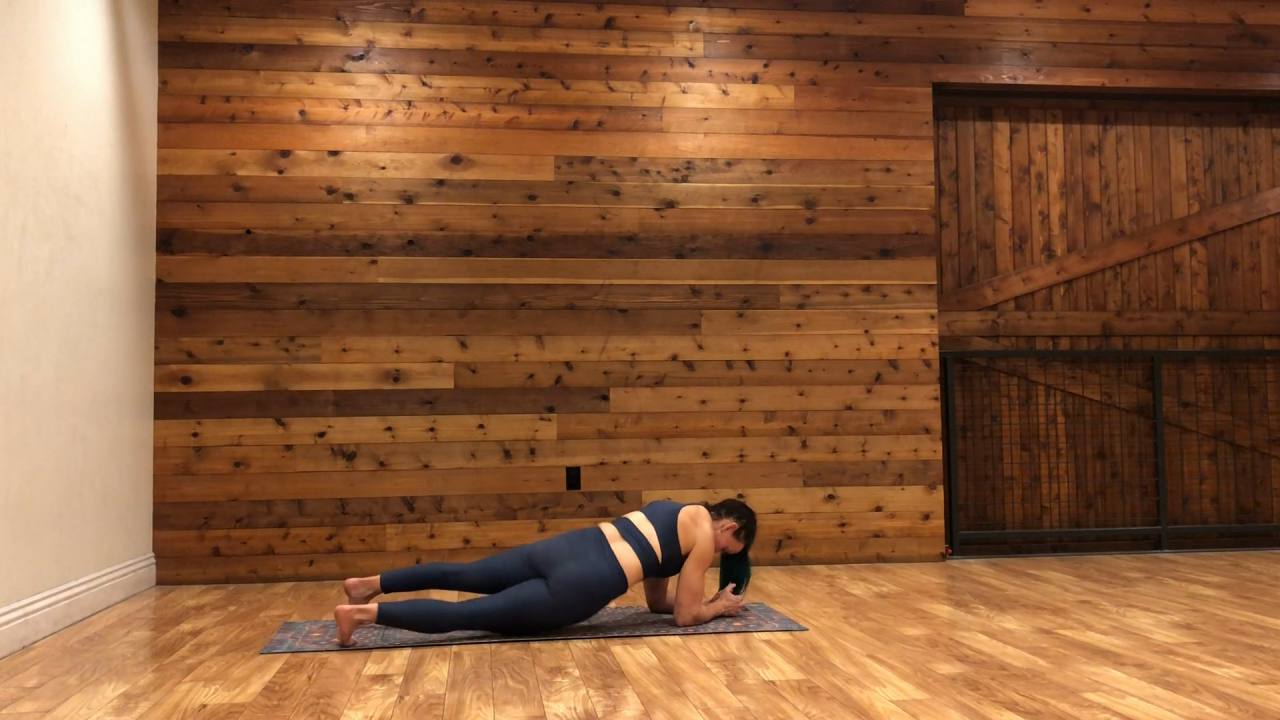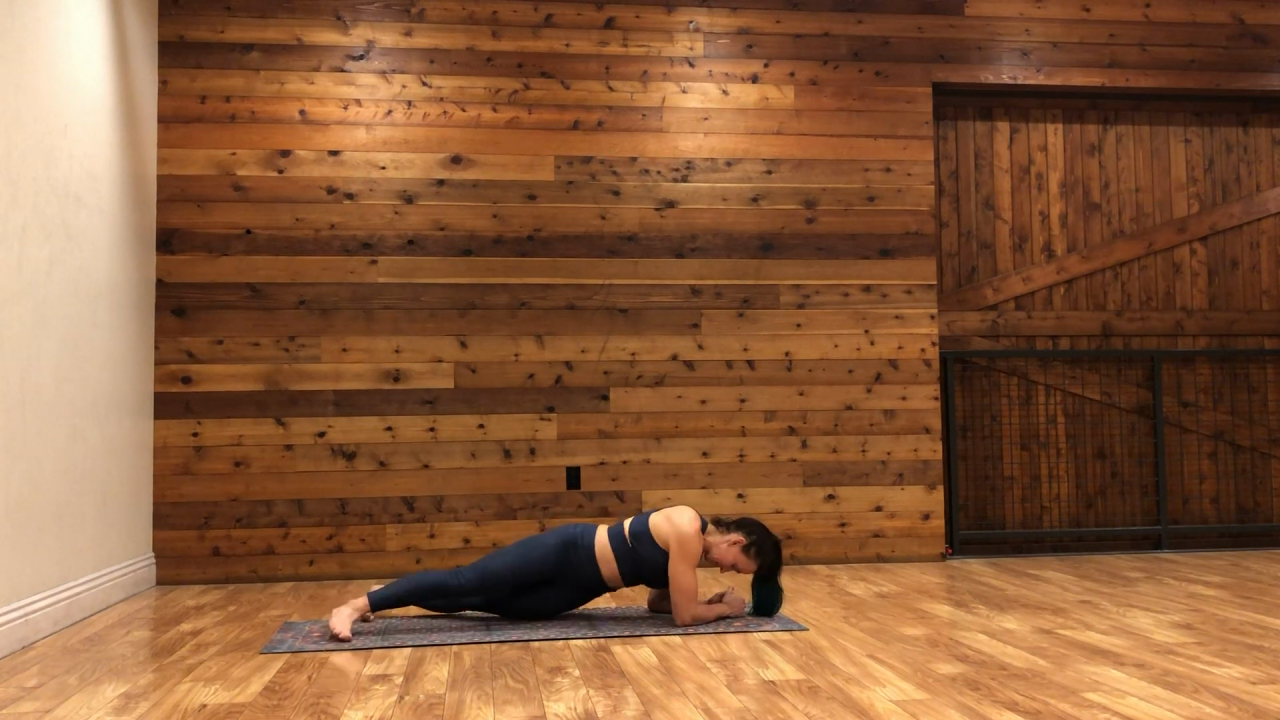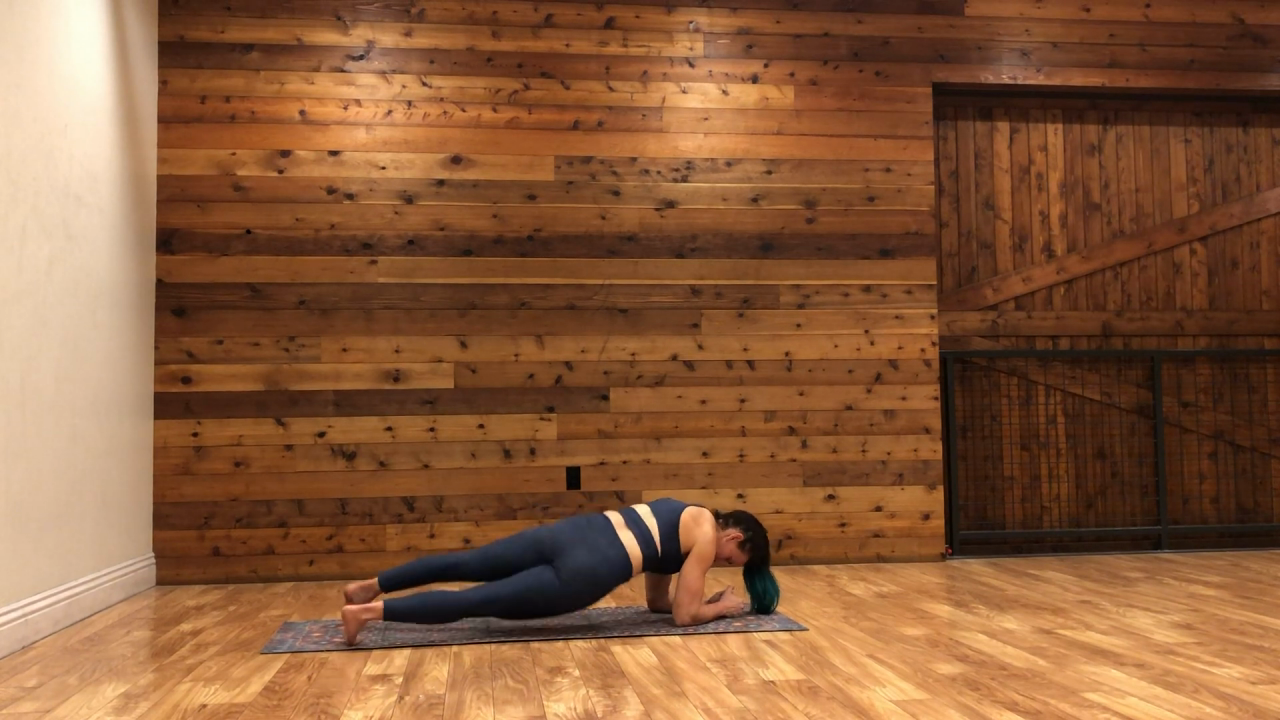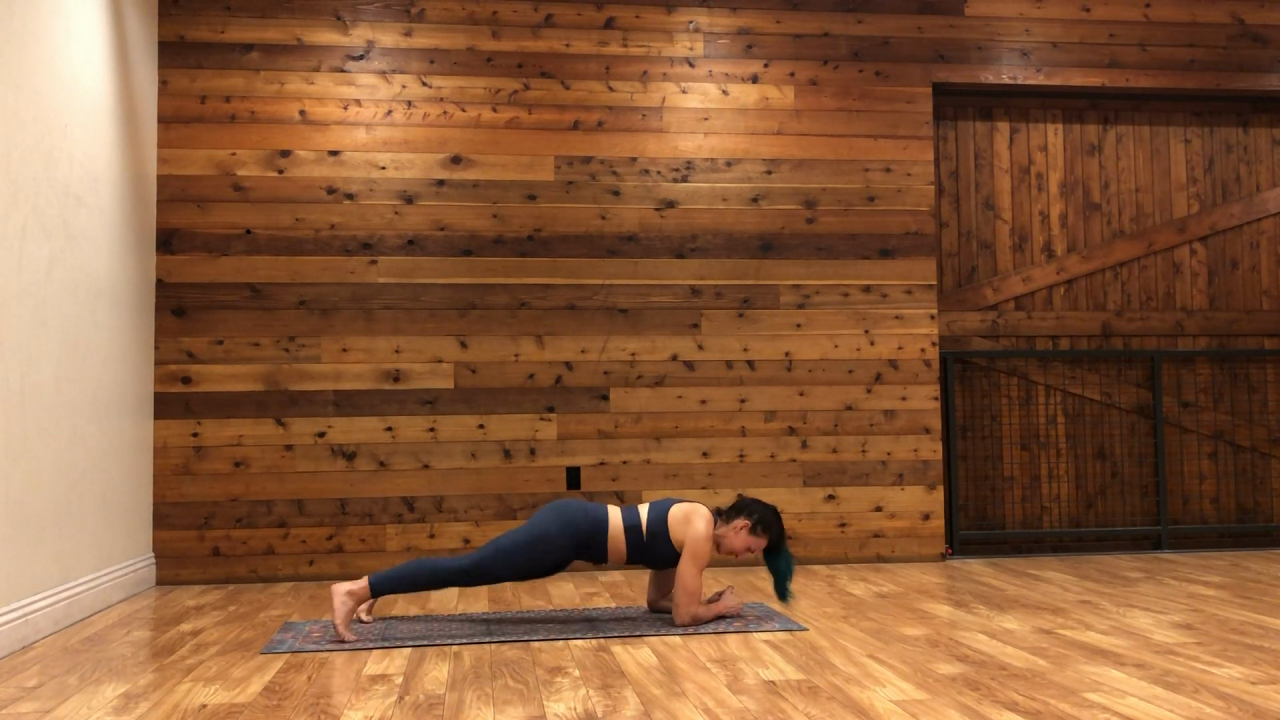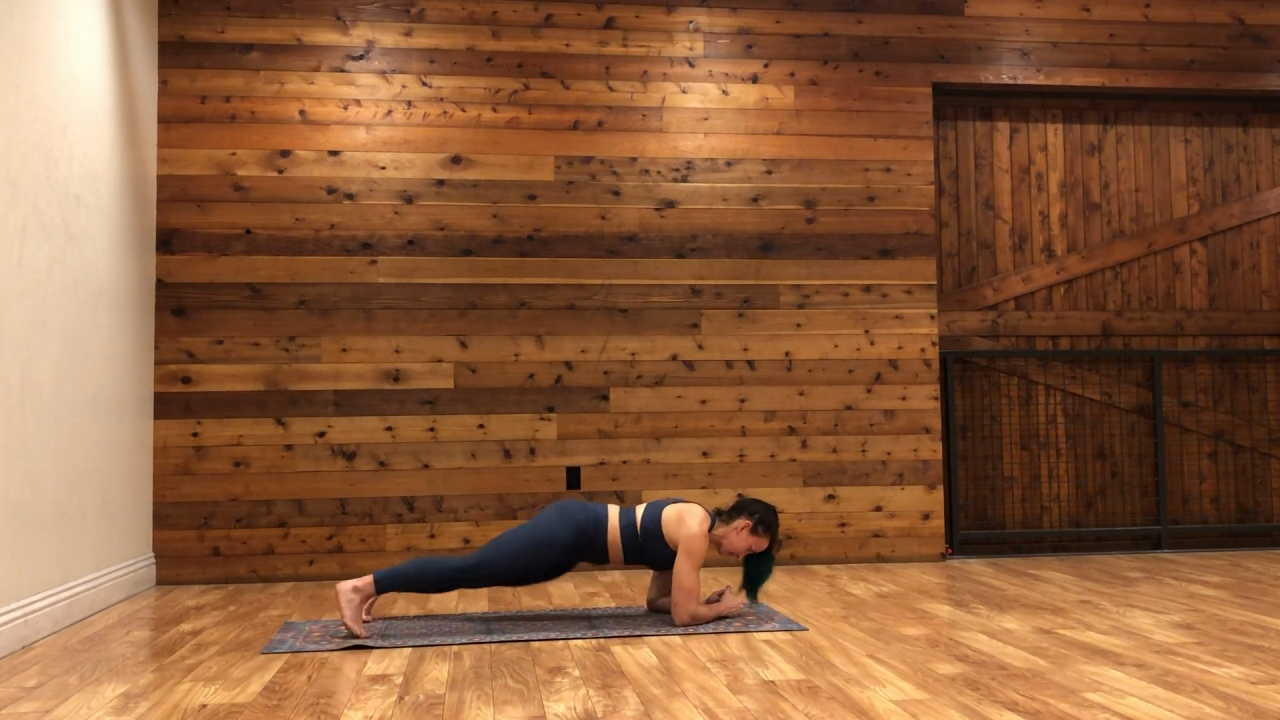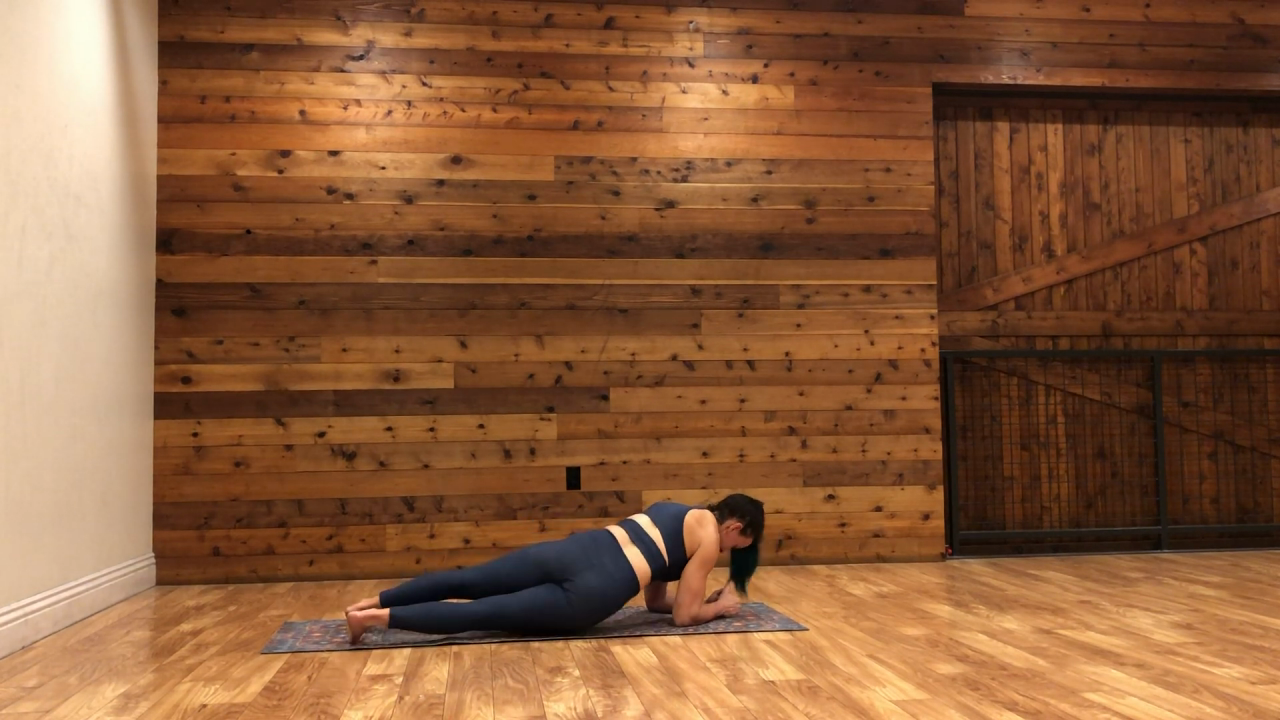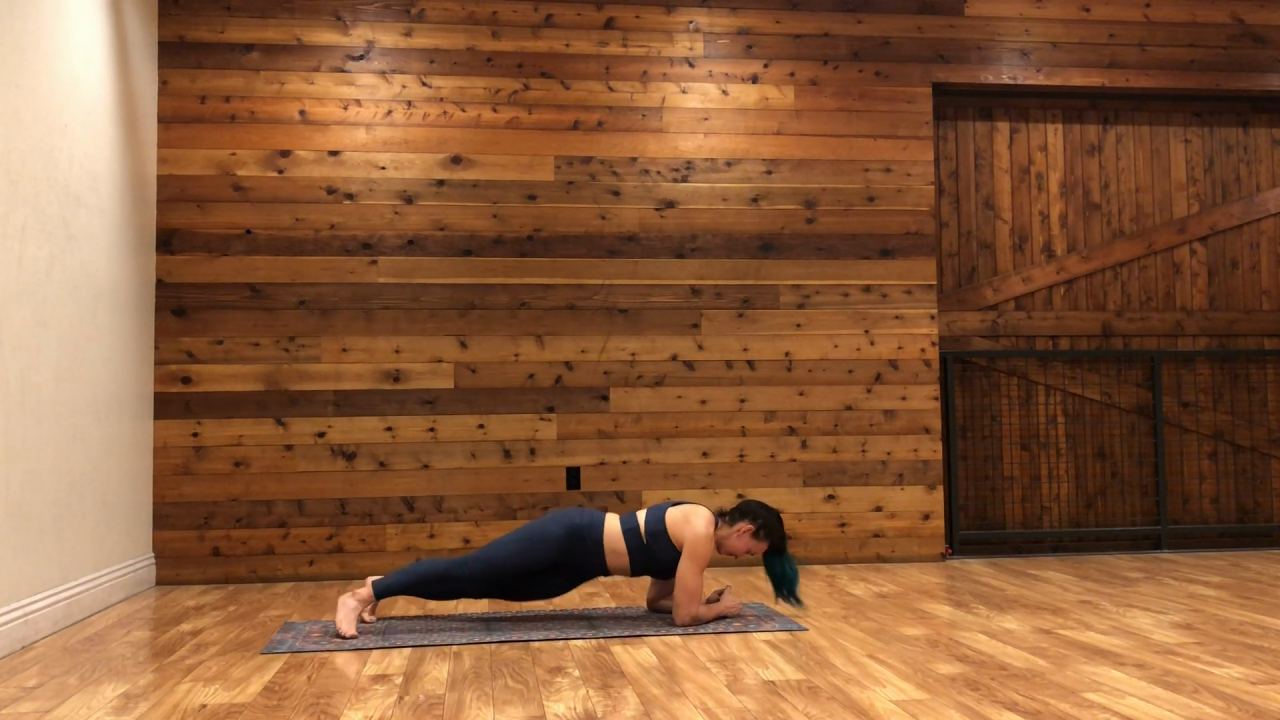
dt=0.7s
person 1, frame 1
left shoulder: (677, 515)
right shoulder: (703, 532)
left elbow: (657, 600)
right elbow: (685, 615)
left wrist: (700, 600)
right wrist: (720, 607)
left hip: (565, 545)
right hip: (580, 582)
left knee: (464, 576)
right knee: (466, 614)
left ankle: (367, 584)
right ankle: (358, 610)
person 1, frame 2
left shoulder: (694, 542)
right shoulder: (686, 532)
left elbow: (660, 601)
right elbow: (684, 615)
left wrist: (712, 601)
right wrist: (724, 609)
right hip: (565, 553)
left knee: (477, 601)
right knee: (463, 583)
left ankle: (380, 597)
right ankle: (357, 604)
person 1, frame 3
left shoulder: (679, 514)
right shoulder: (706, 535)
left elbow: (657, 599)
right elbow: (684, 615)
left wrist: (705, 599)
right wrist: (723, 607)
left hip: (570, 531)
right hip: (586, 570)
left knee: (463, 564)
right knee: (475, 601)
left ankle: (366, 587)
right ankle: (368, 612)
person 1, frame 4
left shoulder: (688, 522)
right shoulder: (701, 531)
left elbow: (658, 600)
right elbow: (683, 614)
left wrist: (706, 599)
right wrist: (720, 607)
left hip: (570, 521)
right hip: (568, 530)
left knee: (469, 566)
right knee: (465, 570)
left ankle: (371, 584)
right ankle: (355, 591)
person 1, frame 5
left shoulder: (691, 525)
right shoulder: (696, 531)
left elbow: (657, 599)
right elbow: (683, 614)
left wrist: (705, 598)
right wrist: (722, 607)
left hip: (572, 525)
right hip: (569, 531)
left knee: (473, 570)
right knee: (467, 569)
left ankle: (376, 583)
right ankle: (358, 587)
person 1, frame 6
left shoulder: (676, 513)
right shoulder: (708, 536)
left elbow: (656, 599)
right elbow: (683, 615)
left wrist: (701, 599)
right wrist: (720, 607)
left hip: (575, 549)
right hip: (590, 592)
left knee: (463, 582)
right knee: (478, 613)
left ankle: (370, 601)
right ankle: (374, 617)
person 1, frame 7
left shoulder: (697, 528)
right shoulder: (700, 531)
left elbow: (658, 599)
right elbow: (684, 615)
left wrist: (703, 600)
right wrist: (721, 607)
left hip: (580, 557)
right hip: (568, 536)
left knee: (485, 586)
right knee: (466, 571)
left ankle: (381, 585)
right ankle: (363, 594)
